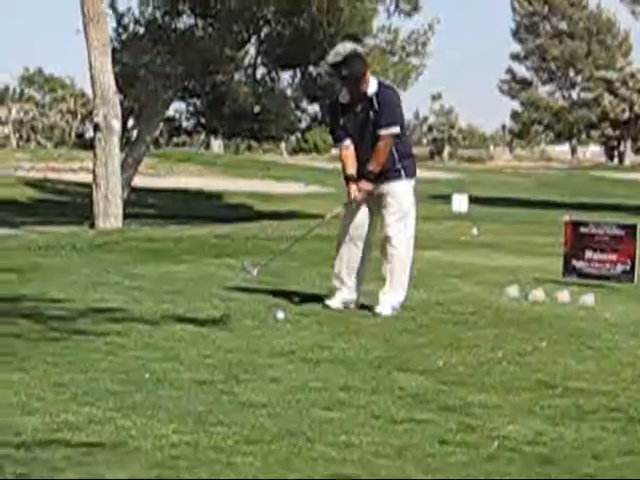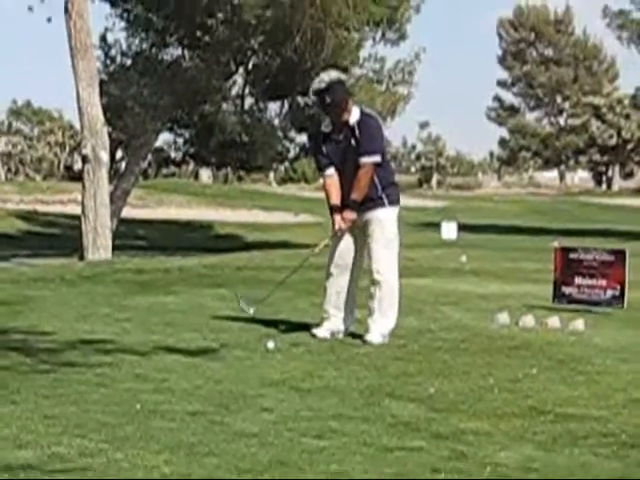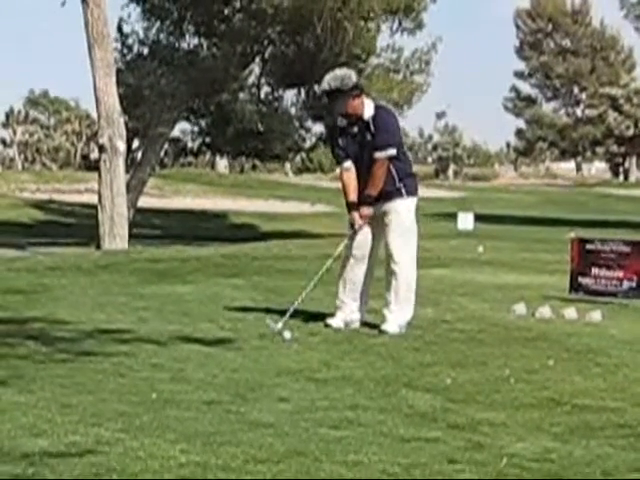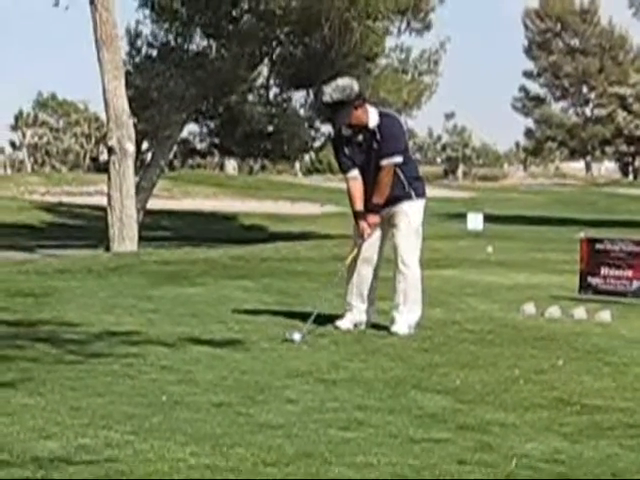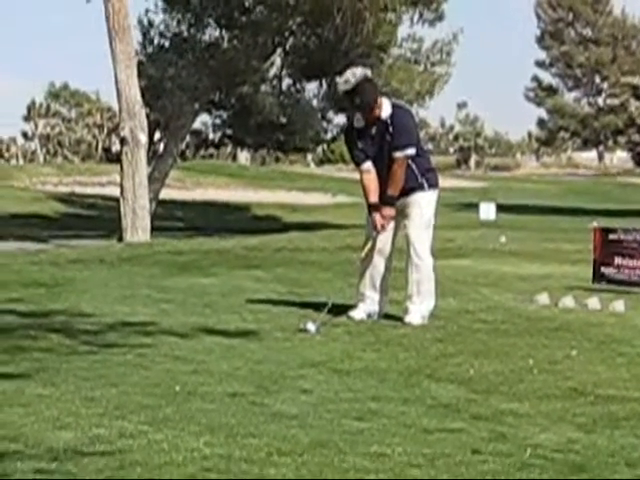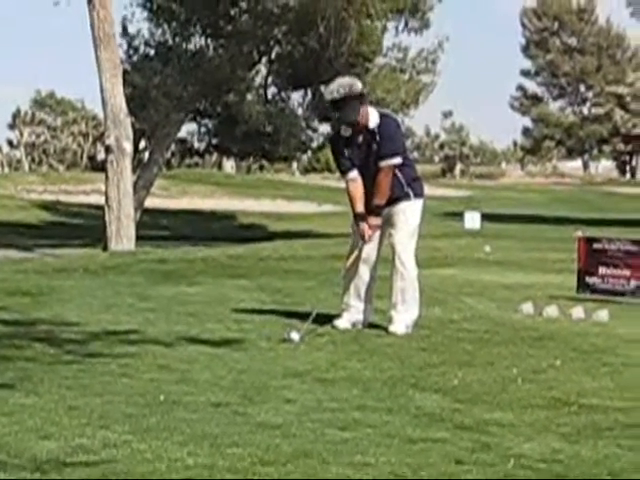
dt=0.7s
person 1, frame 1
left shoulder: (386, 95)
right shoulder: (337, 106)
left elbow: (386, 141)
right elbow: (345, 146)
left wrist: (369, 177)
right wrist: (352, 181)
left hip: (395, 176)
right hip: (362, 180)
left knee: (396, 238)
right knee: (351, 235)
left ankle: (391, 299)
right ankle: (346, 292)
person 1, frame 2
left shoulder: (367, 123)
right shoulder: (320, 136)
left elbow: (367, 168)
right elbow: (329, 175)
left wrist: (351, 206)
right wrist: (336, 211)
left hip: (379, 204)
right hip: (347, 209)
left knee: (382, 267)
right knee: (338, 264)
left ankle: (381, 327)
right ankle: (335, 322)
person 1, frame 3
left shoulder: (382, 117)
right shoulder: (337, 128)
left elbow: (382, 163)
right elbow: (347, 169)
left wrist: (367, 201)
right wrist: (353, 206)
left hip: (397, 195)
right hip: (365, 201)
left knee: (399, 257)
right knee: (355, 254)
left ankle: (397, 317)
right ankle: (349, 312)
person 1, frame 4
left shoulder: (388, 124)
right shoulder: (342, 136)
left elbow: (387, 171)
right elbow: (353, 178)
left wrist: (375, 210)
right wrist: (360, 215)
left hip: (405, 198)
right hip: (371, 204)
left knee: (406, 257)
right knee: (362, 256)
left ankle: (405, 318)
right ankle: (357, 313)
person 1, frame 5
left shoulder: (400, 115)
right shoulder: (353, 130)
left elbow: (400, 163)
right elbow: (366, 171)
left wrist: (389, 203)
right wrist: (375, 208)
left hip: (418, 189)
right hip: (384, 195)
left knee: (418, 246)
right knee: (375, 246)
left ankle: (419, 308)
right ankle: (369, 304)
person 1, frame 6
left shoulder: (387, 125)
right shoulder: (339, 138)
left elbow: (386, 173)
right elbow: (352, 180)
left wrist: (376, 212)
right wrist: (361, 217)
left hip: (403, 198)
right hip: (369, 203)
left knee: (402, 254)
right knee: (360, 254)
left ankle: (403, 317)
right ankle: (355, 313)
